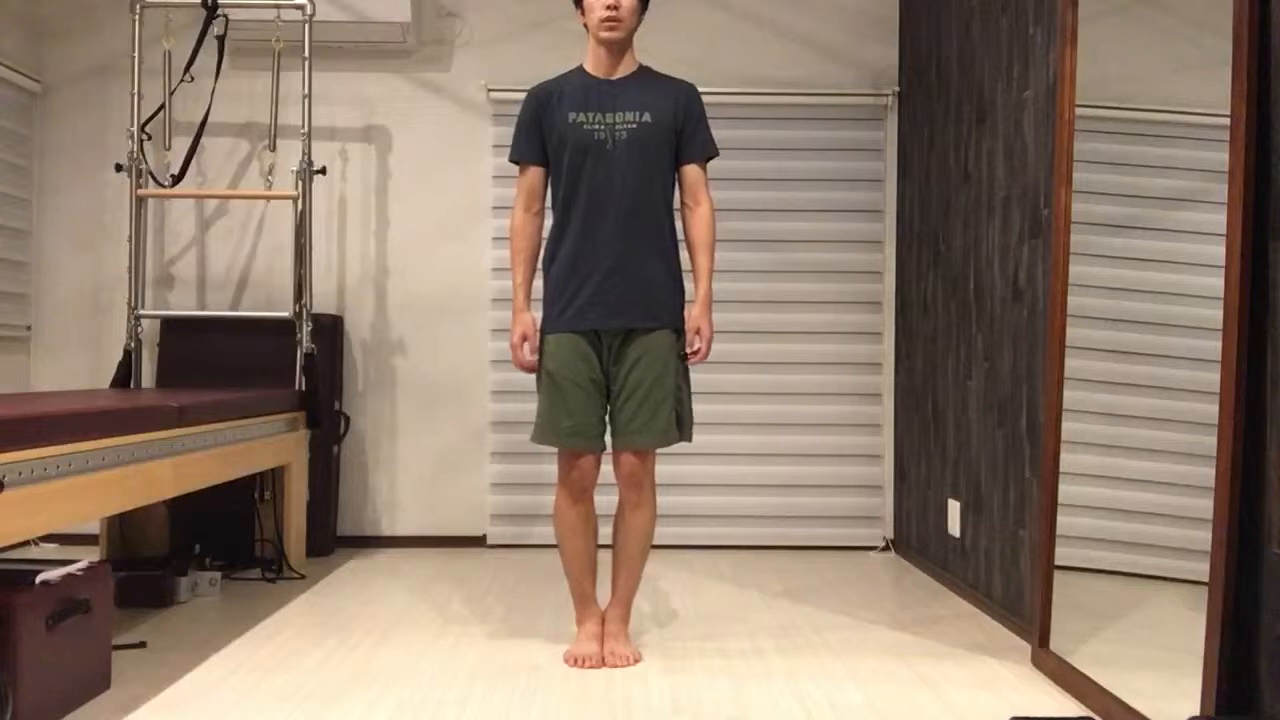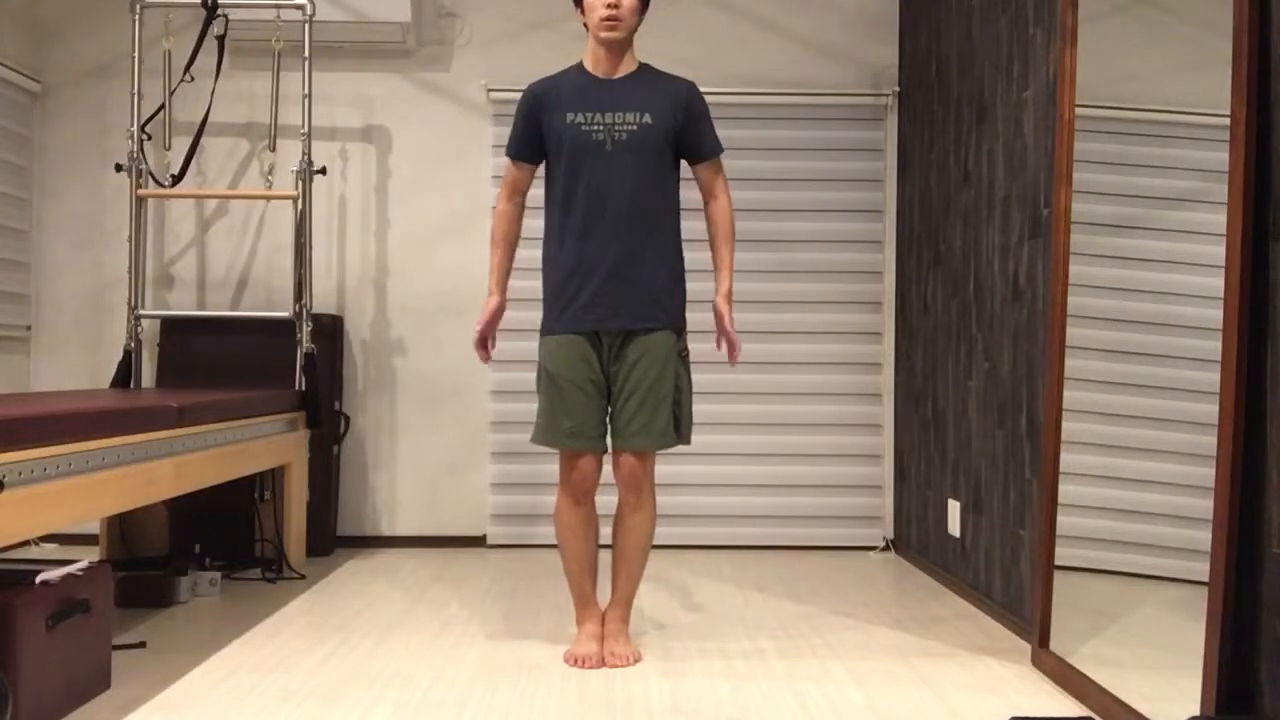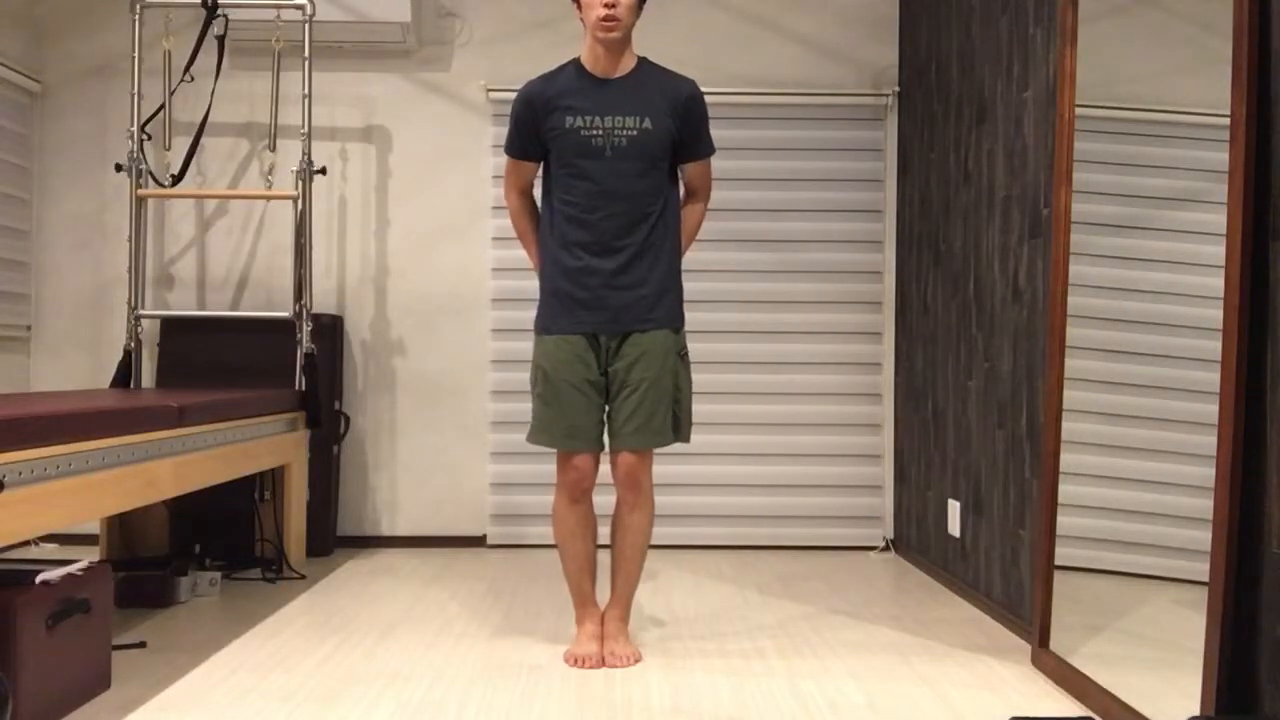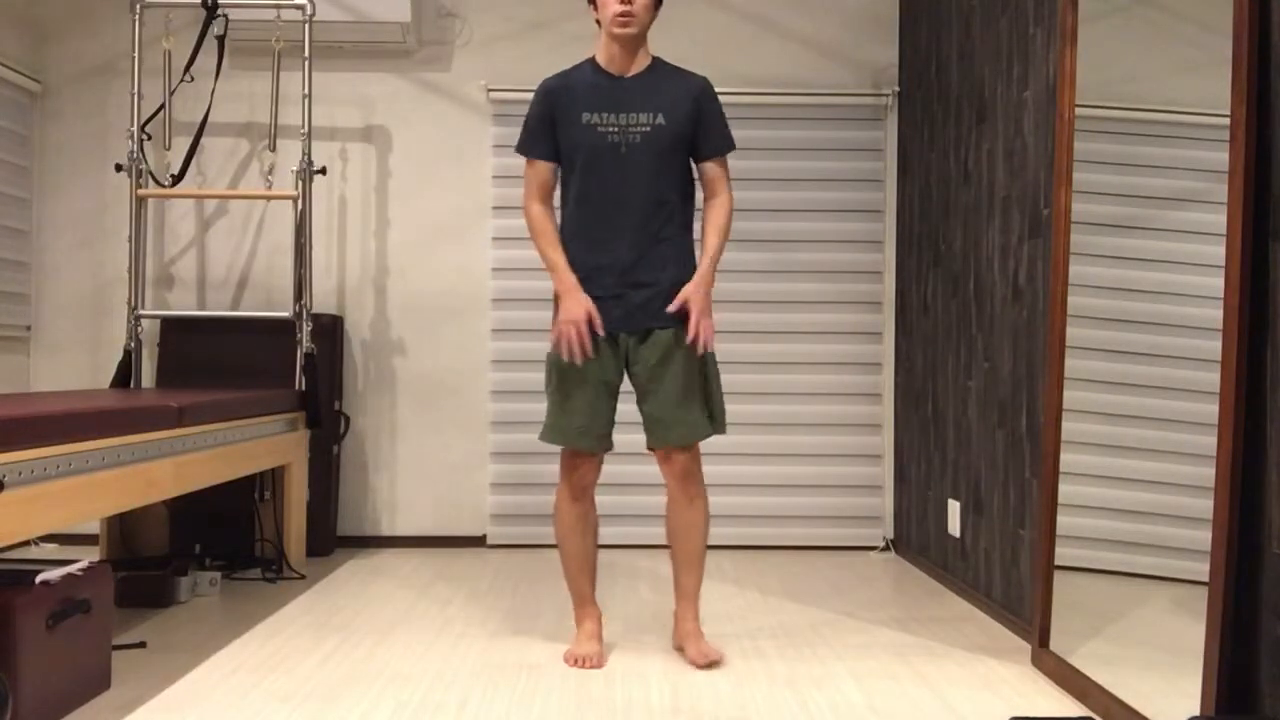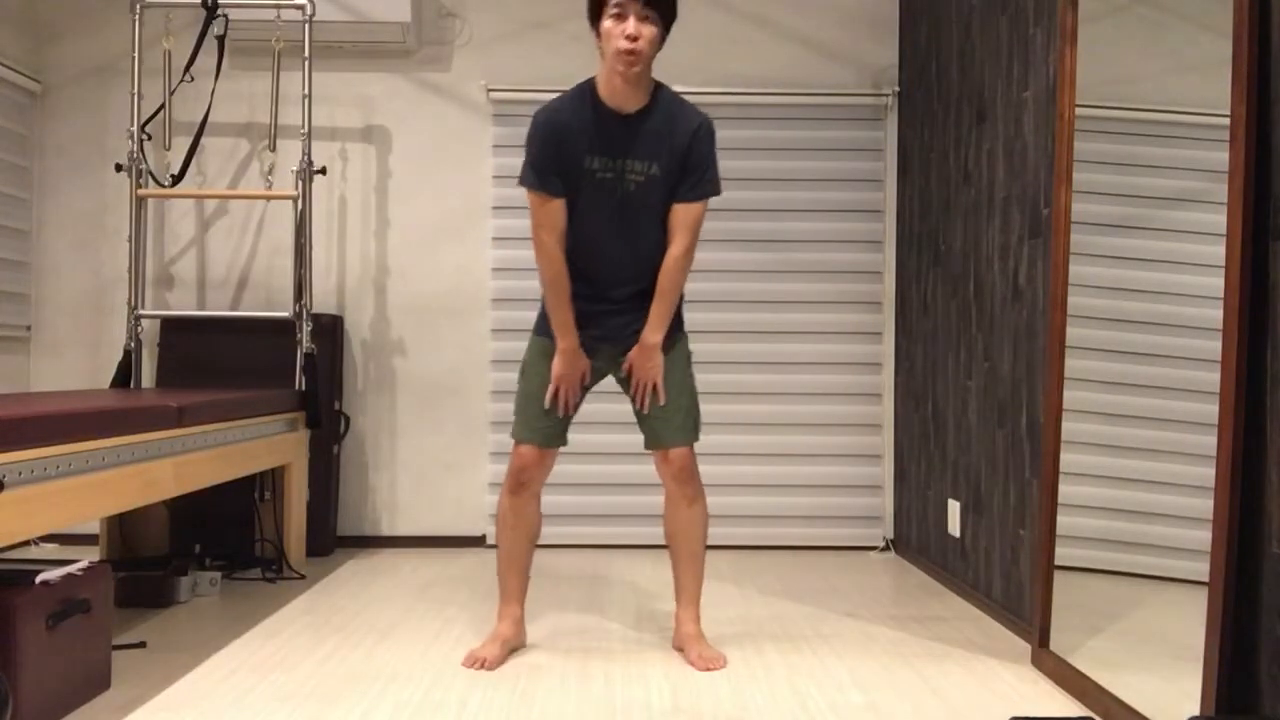
dt=1s
person 1, frame 1
left shoulder: (676, 99)
right shoulder: (547, 101)
left elbow: (697, 203)
right elbow: (527, 209)
left wrist: (702, 298)
right wrist: (520, 305)
left hip: (652, 316)
right hip: (570, 315)
left knee: (636, 471)
right knee: (576, 472)
left ankle: (619, 620)
right ankle: (585, 619)
person 1, frame 2
left shoulder: (678, 97)
right shoulder: (546, 97)
left elbow: (715, 193)
right elbow: (510, 197)
left wrist: (723, 289)
right wrist: (497, 291)
left hip: (653, 316)
right hip: (571, 315)
left knee: (635, 471)
right knee: (578, 472)
left ankle: (620, 619)
right ankle: (586, 618)
person 1, frame 3
left shoulder: (678, 96)
right shoulder: (541, 97)
left elbow: (697, 194)
right elbow: (517, 192)
left wrist: (658, 265)
right wrist: (552, 269)
left hip: (649, 318)
right hip: (565, 317)
left knee: (633, 471)
right knee: (575, 473)
left ankle: (619, 618)
right ankle: (585, 618)
person 1, frame 4
left shoulder: (691, 94)
right shoulder: (558, 94)
left elbow: (718, 194)
right elbow: (536, 200)
left wrist: (703, 280)
right wrist: (566, 288)
left hip: (667, 307)
right hip: (586, 308)
left knee: (682, 464)
right knee: (577, 470)
left ankle: (687, 619)
right ankle: (587, 619)
person 1, frame 5
left shoulder: (689, 129)
right shoulder: (556, 122)
left elbow: (680, 244)
right elbow: (548, 243)
left wrist: (652, 341)
right wrist: (567, 345)
left hip: (653, 322)
right hip: (567, 320)
left knee: (680, 466)
right knee: (525, 465)
left ankle: (688, 624)
right ankle: (510, 620)
